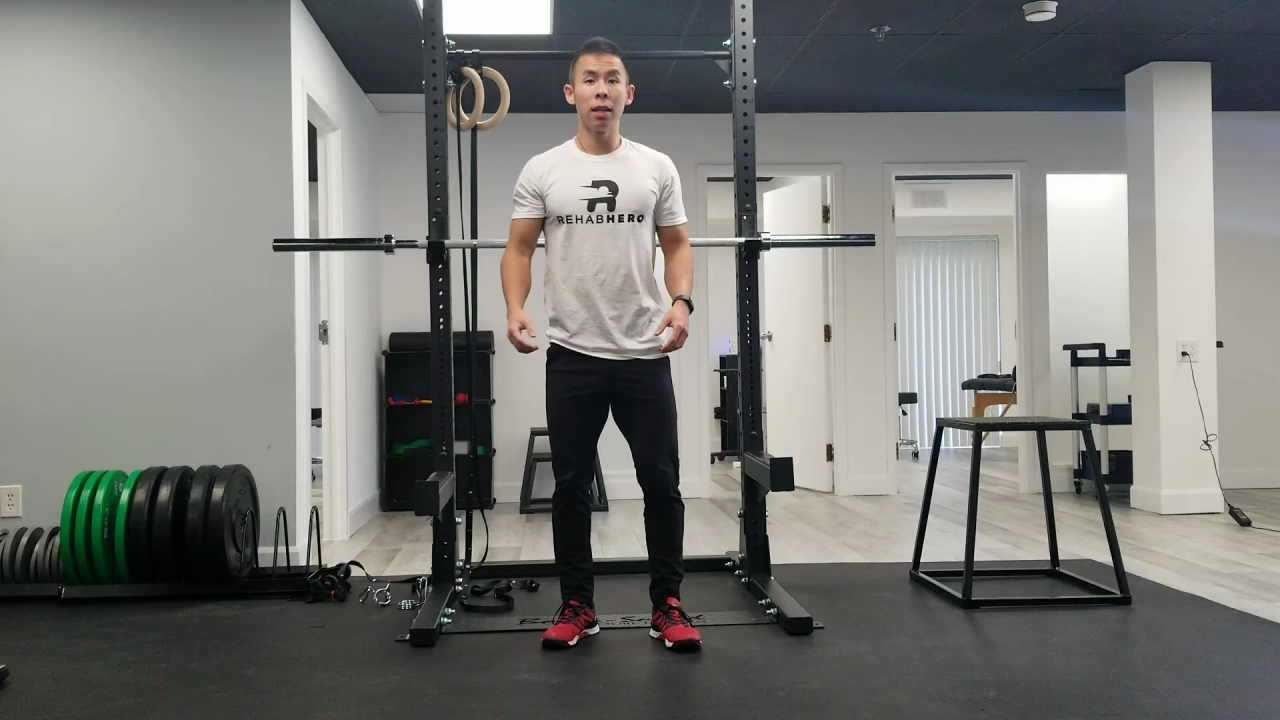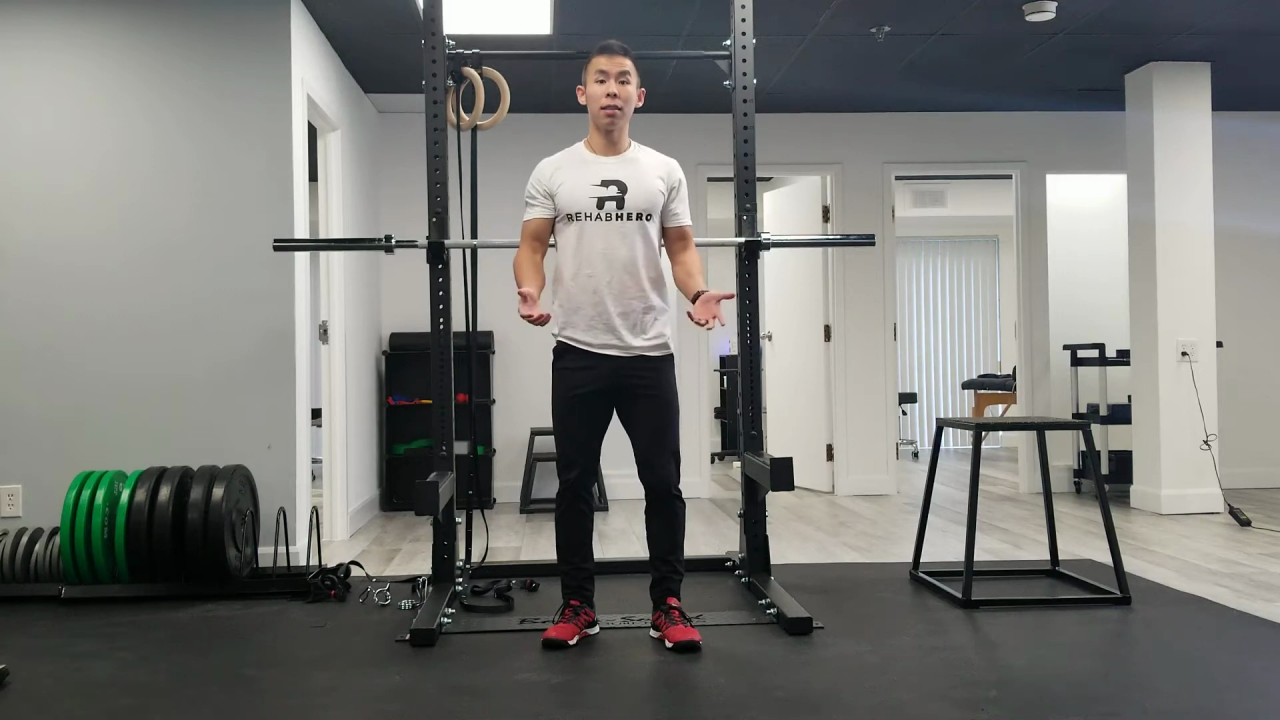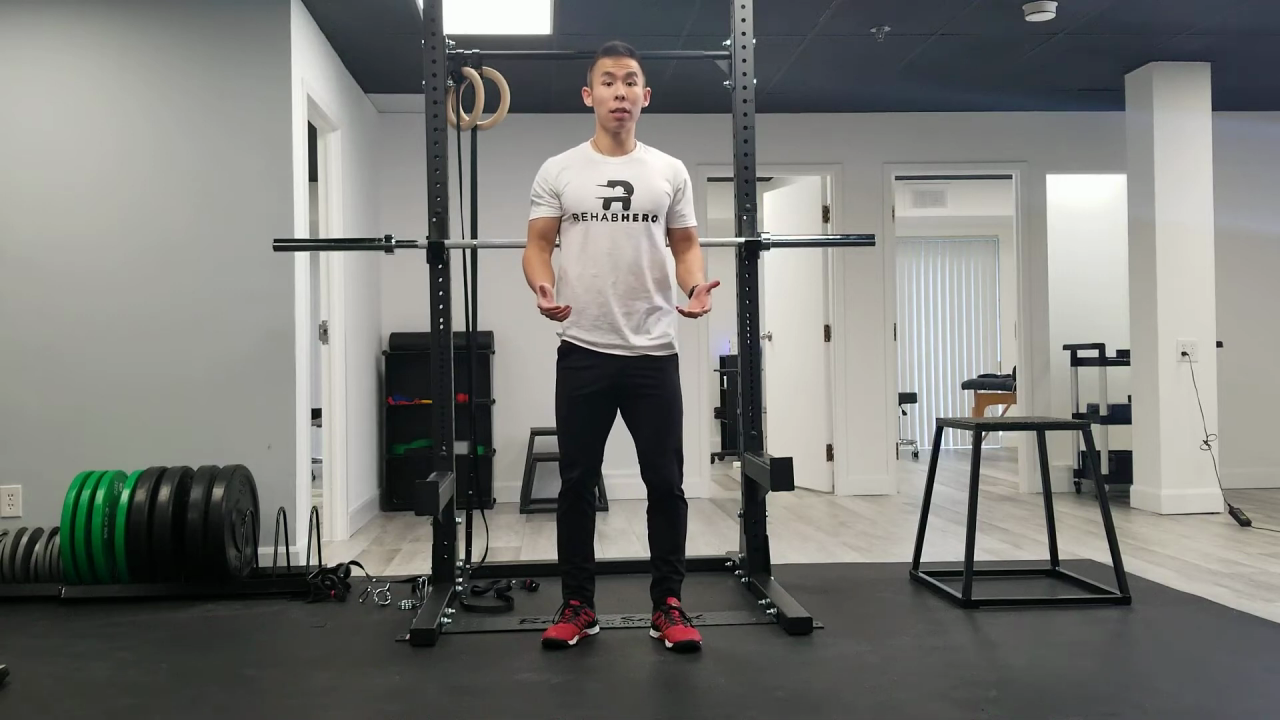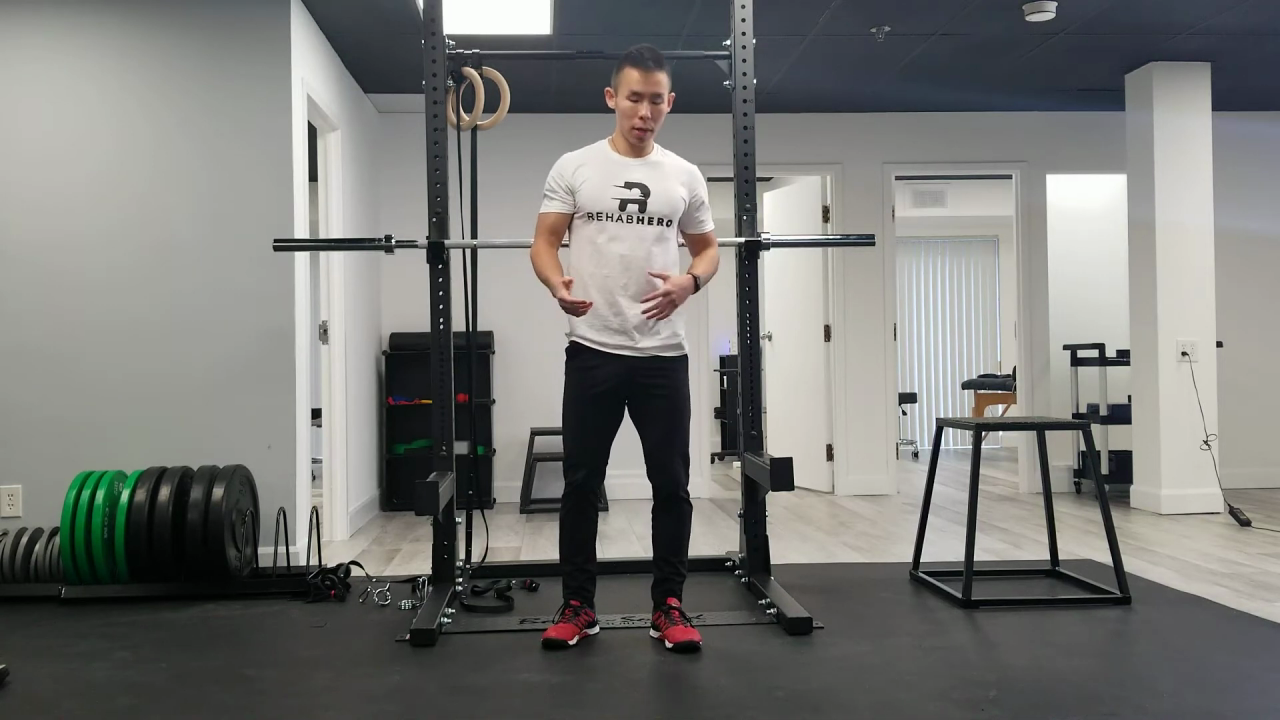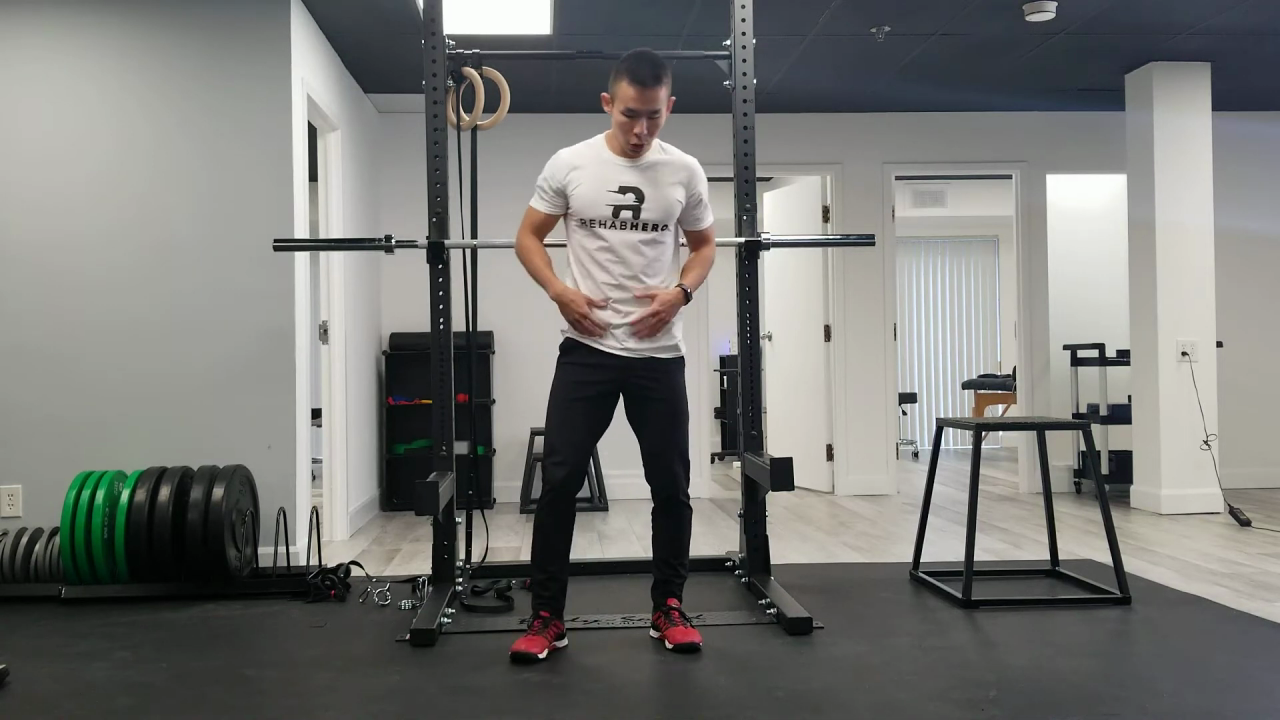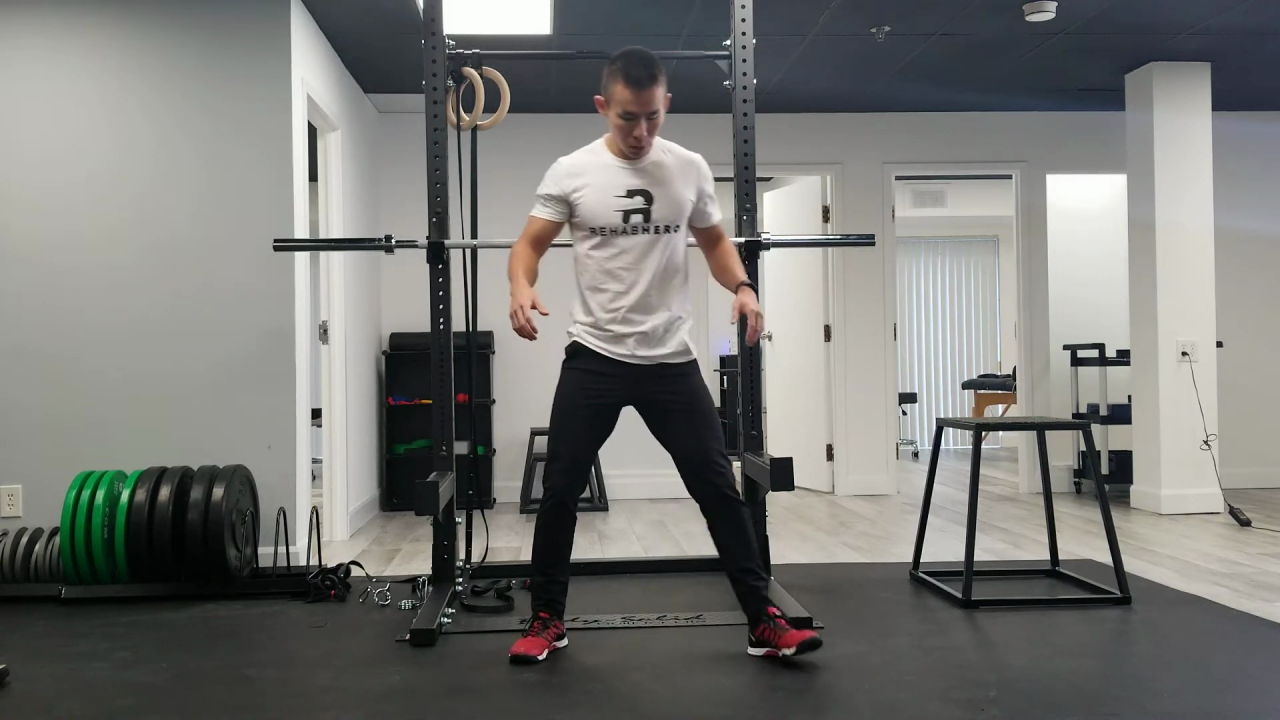
dt=0.5s
person 1, frame 1
left shoulder: (657, 168)
right shoulder: (542, 170)
left elbow: (676, 245)
right elbow: (519, 248)
left wrist: (681, 302)
right wrist: (515, 308)
left hip: (643, 355)
right hip: (572, 356)
left knee: (661, 483)
right knee: (571, 485)
left ankle: (668, 606)
right ankle: (576, 606)
person 1, frame 2
left shoulder: (664, 170)
right shoulder: (551, 171)
left elbow: (680, 246)
right elbow: (531, 246)
left wrist: (698, 293)
right wrist: (528, 291)
left hip: (648, 353)
right hip: (577, 352)
left knee: (663, 483)
right knee: (574, 483)
left ankle: (667, 606)
right ankle: (576, 606)
person 1, frame 3
left shoulder: (670, 171)
right shoulder: (558, 171)
left elbow: (685, 246)
right elbow: (538, 245)
left wrist: (696, 285)
right wrist: (542, 285)
left hip: (653, 352)
right hip: (583, 352)
left knee: (665, 482)
right knee: (577, 483)
left ankle: (668, 606)
right ankle: (577, 606)
person 1, frame 4
left shoulder: (686, 176)
right shoulder: (573, 167)
left elbow: (707, 247)
right elbow: (544, 241)
left wrist: (691, 279)
right wrist: (557, 283)
left hip: (662, 354)
right hip: (593, 351)
left knee: (671, 483)
right knee: (581, 483)
left ankle: (668, 606)
right ankle: (578, 606)
person 1, frame 5
left shoulder: (685, 171)
right shoulder: (568, 164)
left elbow: (703, 244)
right elbow: (529, 236)
left wrist: (678, 293)
right wrist: (561, 292)
left hip: (659, 355)
right hip: (588, 349)
left knee: (670, 484)
right knee: (560, 480)
left ankle: (668, 607)
right ankle: (546, 616)
person 1, frame 6
left shoulder: (689, 168)
right shoulder: (570, 172)
left elbow: (714, 241)
right elbow: (529, 244)
left wrist: (741, 287)
right wrist: (521, 289)
left hip: (670, 359)
right hip: (594, 357)
left knee: (716, 486)
right knee: (561, 490)
left ankle: (764, 621)
right ankle: (546, 619)
